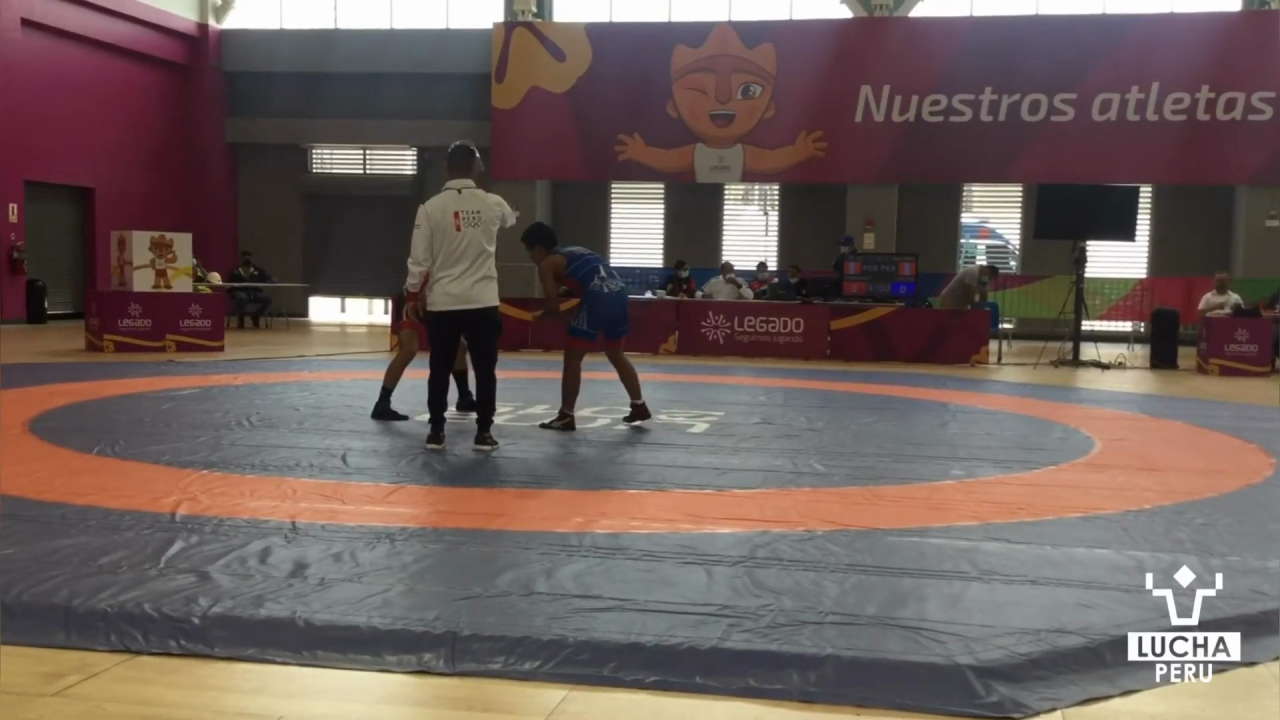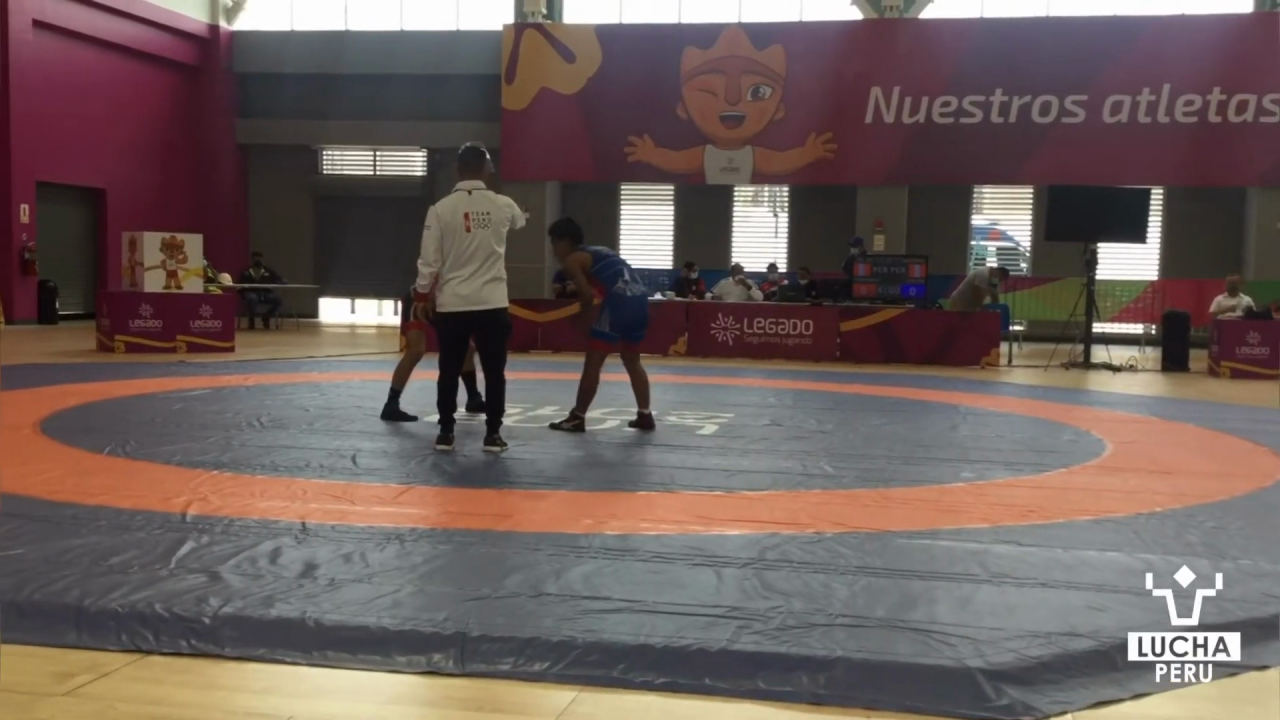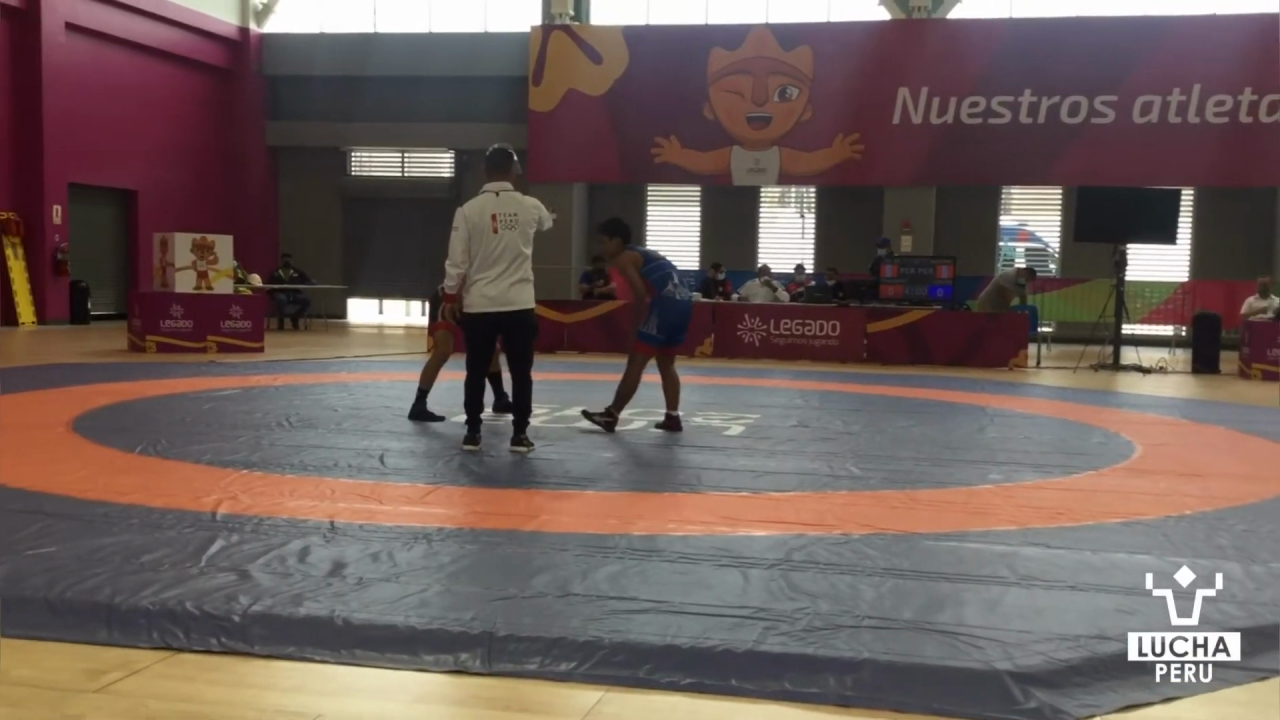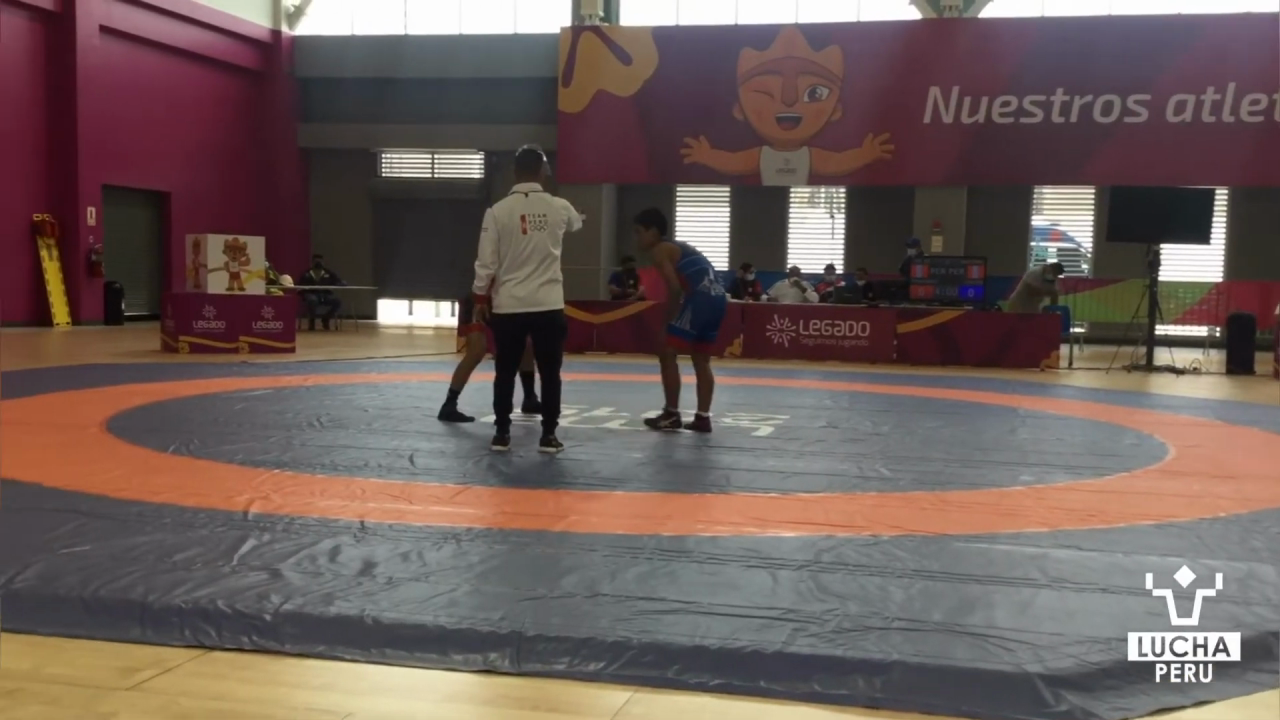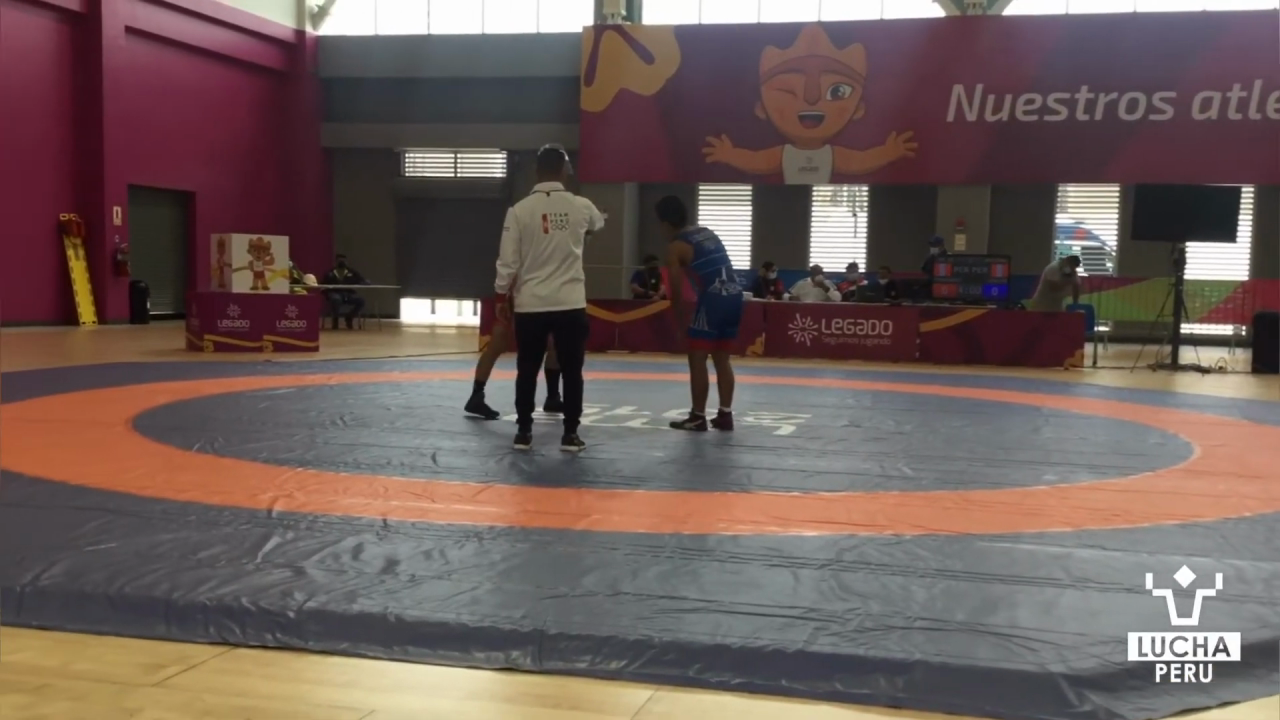
dt=0.3s
person 1, frame 1
left shoulder: (431, 207)
right shoulder: (493, 204)
left elbow: (419, 258)
right elbow: (511, 219)
left wrist: (413, 295)
left hip: (442, 303)
right hip: (483, 302)
left knee: (440, 370)
right knee: (485, 370)
left ankle: (436, 432)
right ankle: (484, 433)
person 1, frame 2
left shoulder: (441, 208)
right shoulder: (504, 205)
left elbow: (429, 259)
right elbow: (520, 220)
left wrist: (421, 296)
left hip: (452, 304)
right hip: (492, 303)
left knee: (449, 371)
right knee: (494, 372)
left ankle: (446, 433)
right ankle: (493, 435)
person 1, frame 3
left shoulder: (469, 210)
right shoulder: (531, 207)
left elbow: (457, 260)
right elbow: (547, 222)
left wrist: (450, 297)
left hip: (479, 305)
right hip: (519, 304)
left knee: (476, 372)
right knee: (521, 372)
left ankle: (473, 433)
right ankle: (520, 435)
person 1, frame 4
left shoulder: (498, 211)
right shoulder: (560, 208)
left elbow: (486, 262)
right elbow: (576, 224)
left wrist: (480, 298)
left hip: (508, 306)
right hip: (548, 305)
left knee: (505, 372)
right knee: (549, 373)
left ankle: (502, 434)
right ankle: (548, 436)
person 1, frame 5
left shoulder: (520, 210)
right shoulder: (581, 207)
left elbow: (508, 260)
right elbow: (598, 224)
left wrist: (502, 297)
left hip: (530, 305)
right hip: (570, 304)
left knee: (527, 371)
right knee: (571, 372)
left ankle: (524, 432)
right ankle: (570, 434)
person 2, frame 1
left shoulder: (547, 264)
right shoulder: (576, 252)
left elbow: (554, 307)
left wrist: (541, 316)
left hip: (598, 299)
right hip: (619, 295)
left knee: (572, 358)
right knee: (616, 355)
left ankle: (566, 417)
right ankle: (639, 406)
person 2, frame 2
left shoulder: (572, 259)
right shoulder: (599, 251)
left elbow: (587, 294)
left wrist: (586, 317)
left hip: (620, 301)
right hip: (639, 299)
left knee: (593, 361)
right knee: (632, 361)
left ankle: (577, 418)
right ankle: (645, 415)
person 2, frame 3
left shoulder: (624, 258)
right shoulder: (645, 254)
left elbow: (640, 293)
left wrist: (640, 320)
left hip: (666, 305)
right hip: (684, 304)
left knee: (636, 362)
right knee: (666, 363)
left ankle: (611, 415)
right ankle: (673, 417)
person 2, frame 4
left shoulder: (660, 249)
right shoulder: (679, 246)
left elbow: (673, 287)
left wrist: (672, 314)
left hip: (700, 300)
right hip: (717, 299)
left knee: (667, 354)
right knee: (702, 362)
left ankle: (672, 414)
right ankle: (703, 418)
person 2, frame 5
left shoulder: (676, 246)
right shoulder: (707, 233)
left elbow: (676, 288)
left wrist: (678, 319)
left hip: (713, 299)
right hip: (734, 297)
left knee: (697, 360)
right knee: (722, 359)
left ankle: (698, 417)
right ankle: (725, 414)
person 3, frame 1
left shoulder: (745, 154)
right shoulder: (693, 153)
left elbow: (772, 161)
right elbow: (666, 160)
left wrist: (798, 153)
right wrist: (642, 153)
person 3, frame 2
left shoulder: (755, 156)
right shoulder: (703, 155)
left elbow: (781, 162)
right elbow: (675, 161)
left wrist: (808, 154)
right wrist: (651, 155)
person 3, frame 3
left shoulder: (782, 156)
right shoulder: (729, 155)
left elbow: (808, 163)
right elbow: (702, 162)
left wrist: (835, 155)
right wrist: (678, 156)
person 3, frame 4
left shoulder: (811, 157)
right shoulder: (759, 156)
left elbow: (839, 163)
right elbow: (731, 163)
left wrist: (865, 155)
right wrist: (707, 157)
person 3, frame 5
left shoulder: (834, 155)
right shoulder: (781, 154)
left elbow: (861, 161)
right elbow: (754, 161)
left wrist: (888, 153)
right wrist: (730, 155)
